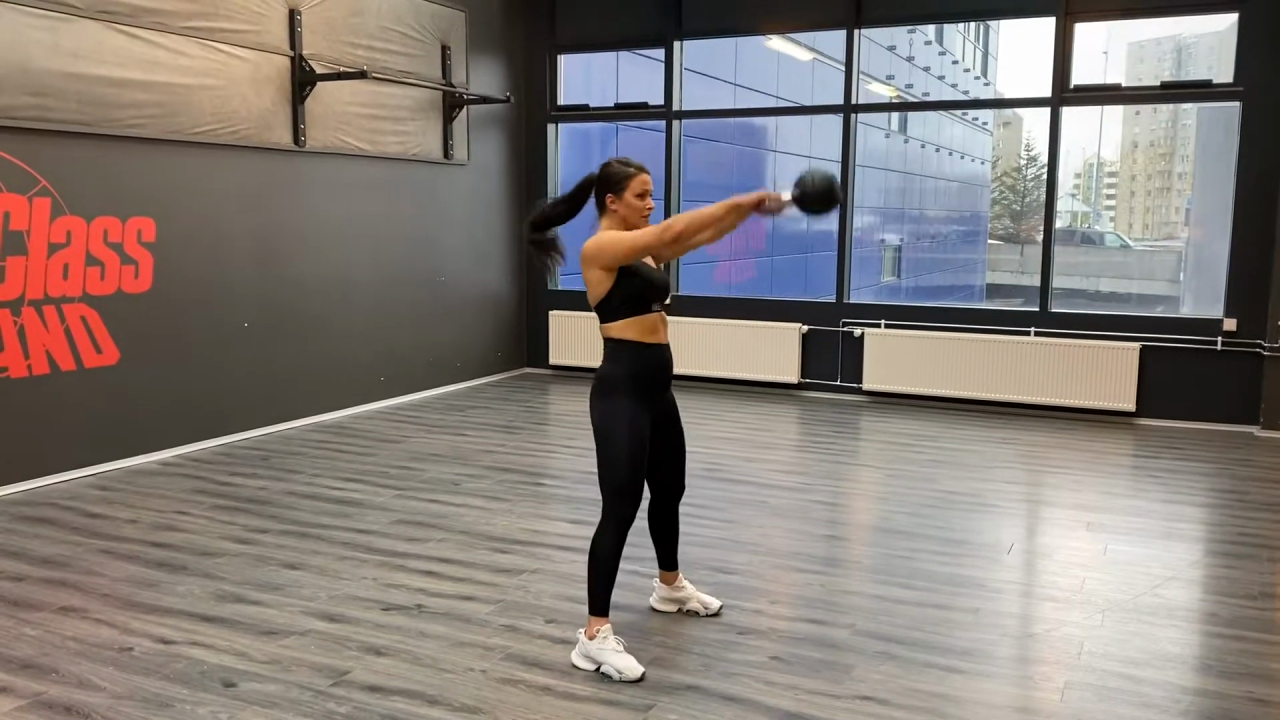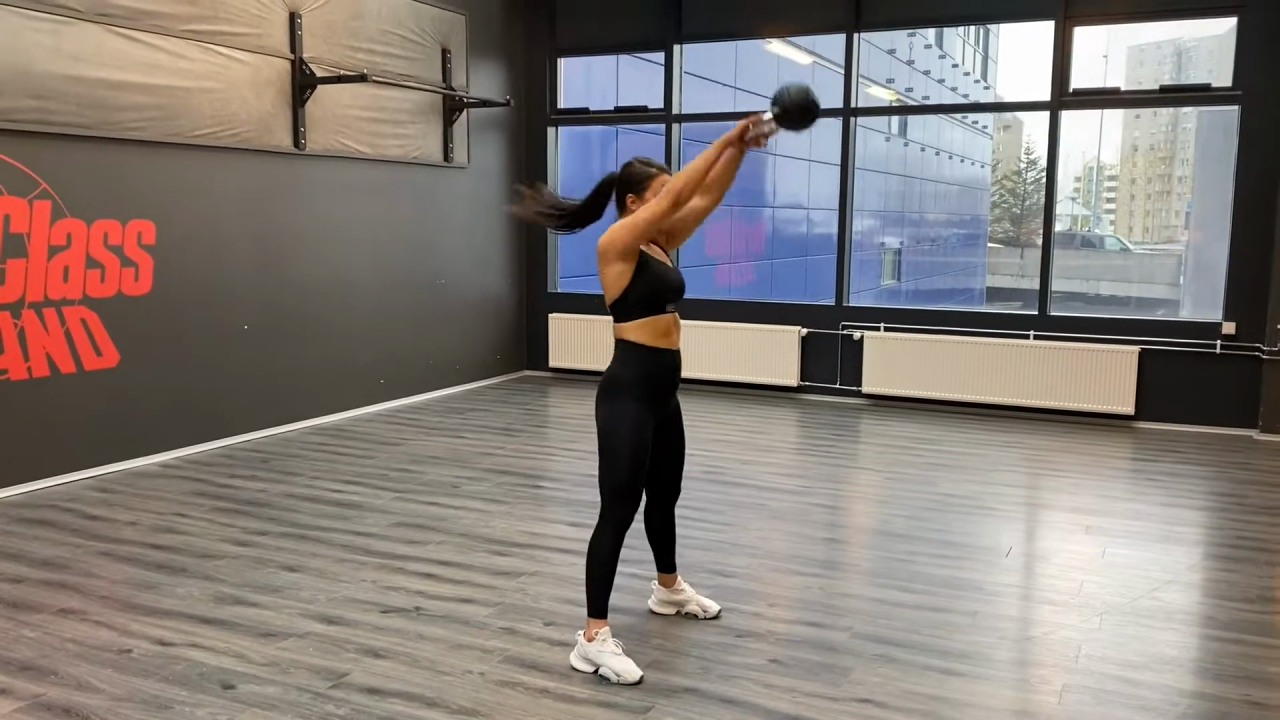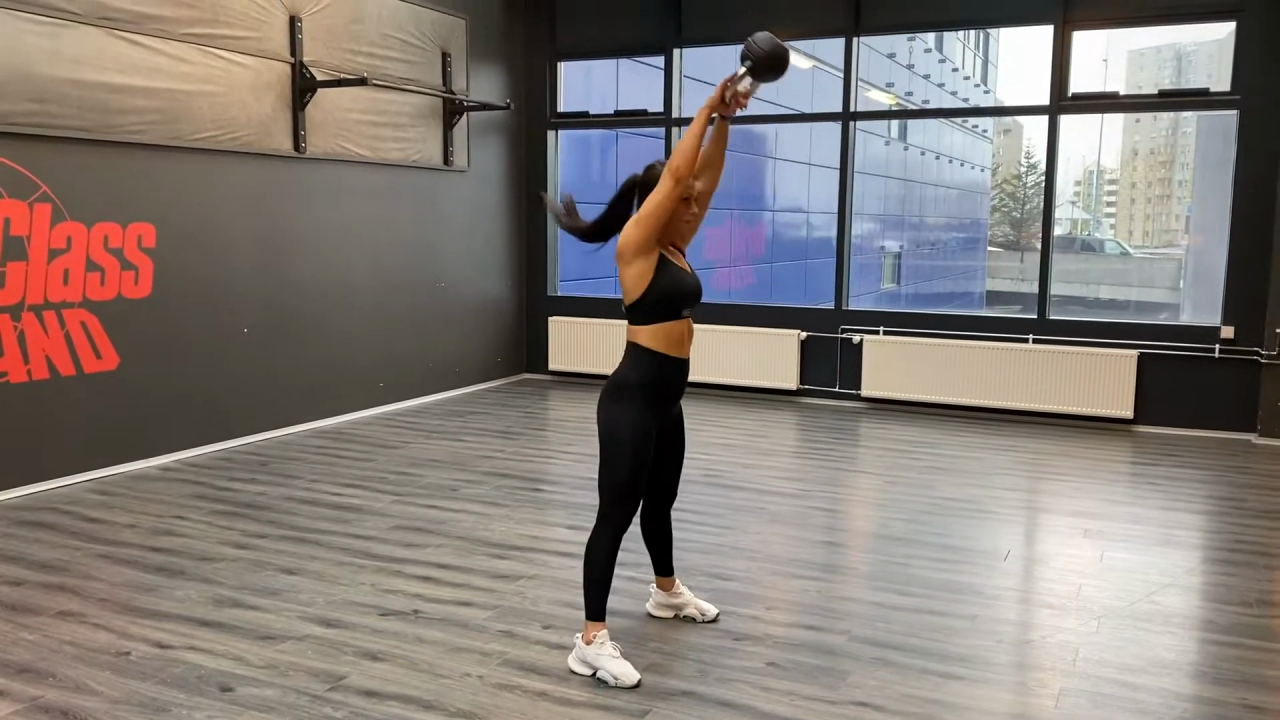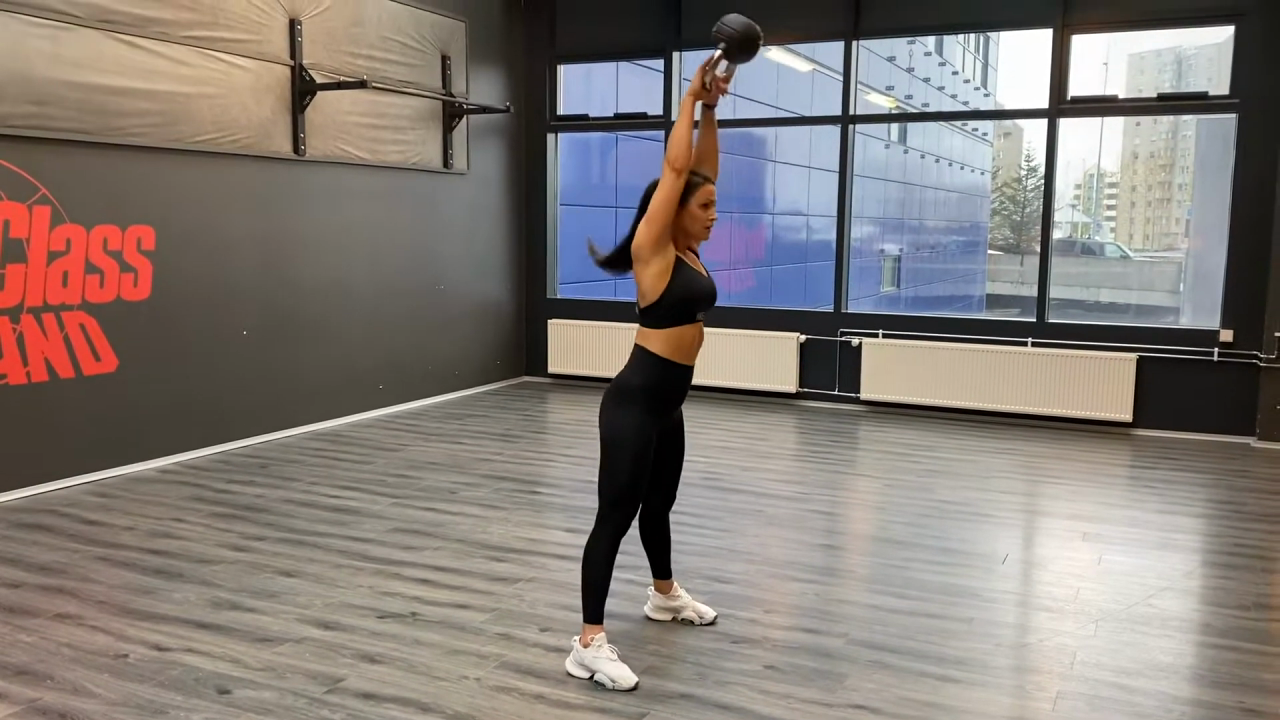
dt=0.1s
person 1, frame 1
left shoulder: (641, 248)
right shoulder: (601, 249)
left elbow: (697, 235)
right elbow: (668, 233)
left wrist: (748, 209)
right wrist: (739, 199)
left hip: (657, 387)
right hip: (621, 391)
left knee: (669, 489)
right knee: (620, 509)
left ankle: (669, 586)
right ankle: (594, 636)
person 1, frame 2
left shoulder: (657, 244)
right shoulder: (615, 243)
left elbow: (704, 199)
right elbow: (670, 196)
left wrist: (740, 150)
right wrist: (726, 141)
left hip: (662, 390)
right hip: (627, 394)
left knee: (664, 495)
right knee: (619, 510)
left ankle: (667, 589)
right ankle: (592, 639)
person 1, frame 3
left shoulder: (673, 248)
right shoulder: (635, 244)
left elbow: (704, 185)
right elbow: (676, 179)
left wrist: (723, 120)
right wrist: (707, 112)
left hip: (666, 396)
right hip: (631, 397)
left knee: (660, 500)
right knee: (618, 511)
left ankle: (666, 592)
right ankle: (591, 642)
person 1, frame 4
left shoulder: (688, 250)
right shoulder: (653, 249)
left elbow: (705, 171)
right elbow: (675, 171)
left wrist: (709, 111)
right wrist: (690, 101)
left hip: (667, 401)
right hip: (634, 402)
left knee: (658, 505)
right knee: (615, 517)
left ankle: (664, 595)
right ankle: (589, 645)
